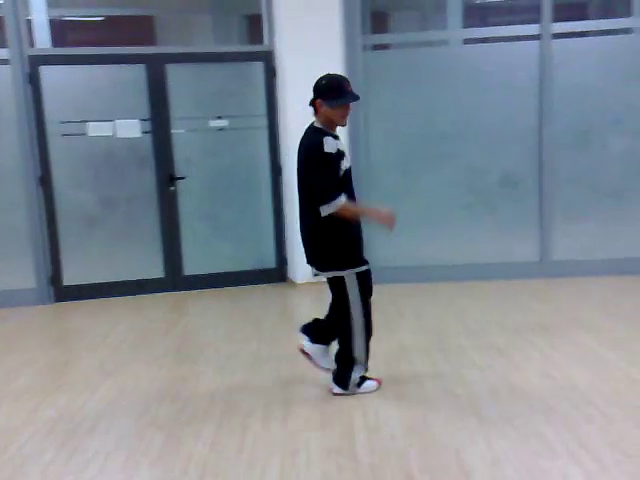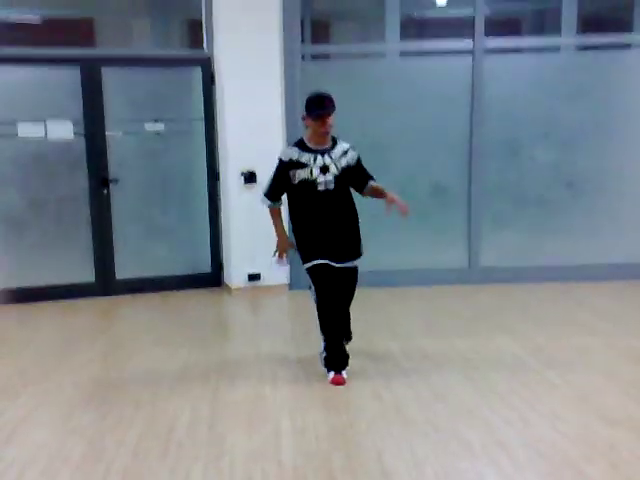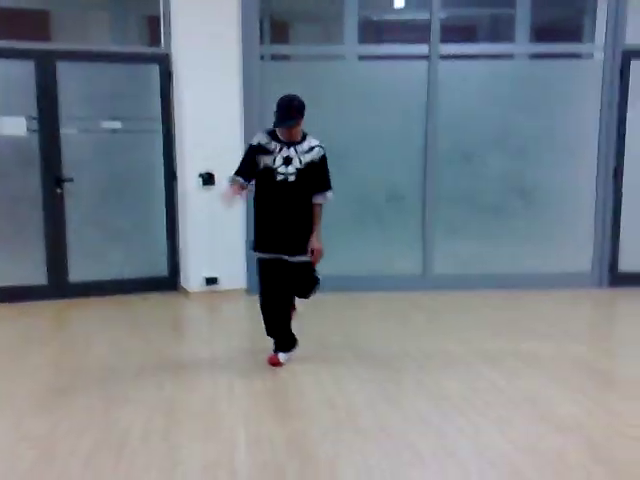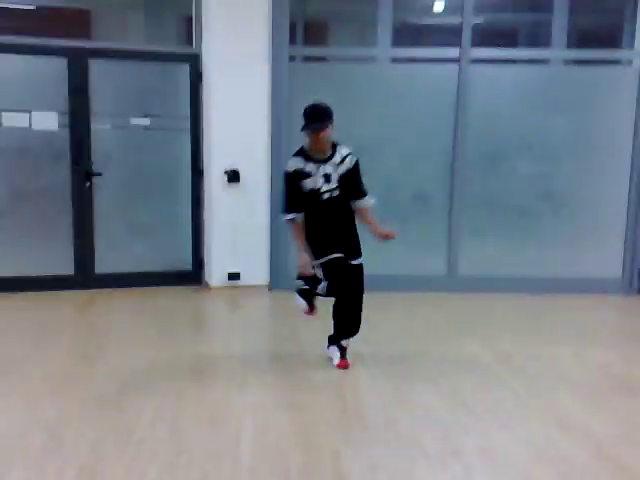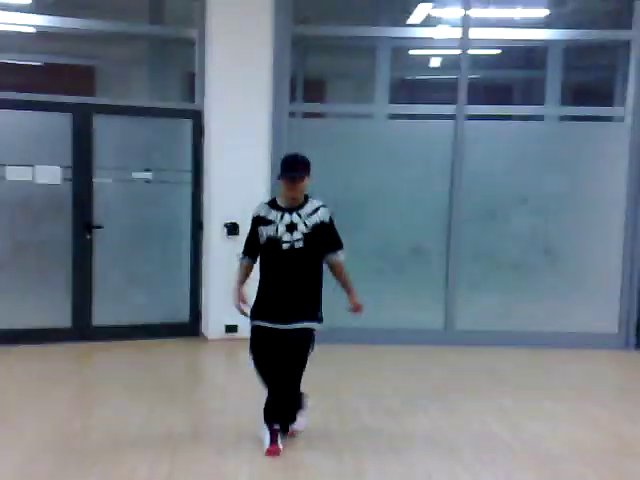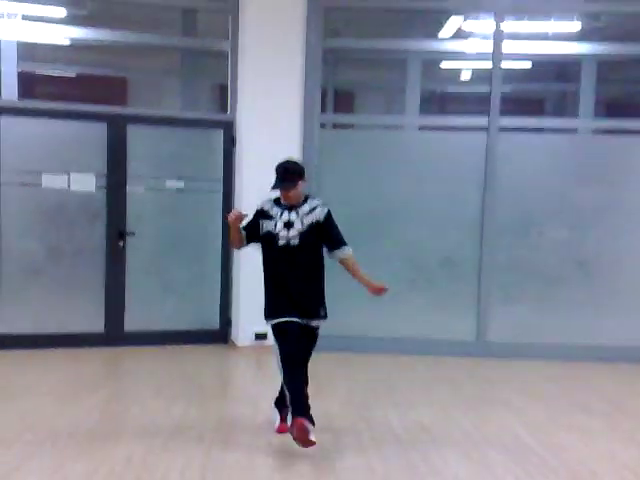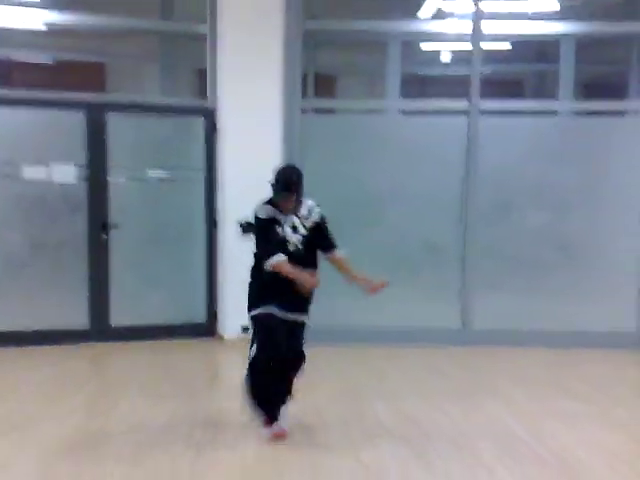
dt=0.7s
person 1, frame 1
left shoulder: (317, 139)
right shoulder: (323, 146)
right elbow: (330, 203)
right wrist: (373, 212)
left hip: (322, 240)
right hip: (332, 241)
left knee: (351, 299)
right knee: (354, 306)
left ankle: (315, 338)
right ankle: (347, 377)
person 1, frame 2
left shoulder: (345, 152)
right shoulder: (291, 155)
left elbow: (365, 183)
right elbow: (272, 198)
left wrist: (388, 196)
right wrist: (281, 235)
left hip: (345, 238)
right hip: (312, 242)
left knee: (343, 296)
right knee: (328, 299)
left ankle: (336, 340)
right ankle: (334, 362)
person 1, frame 3
left shoulder: (315, 150)
right shoulder: (261, 143)
left elbow: (320, 197)
right elbow: (242, 177)
left wrist: (317, 236)
right wrist: (236, 188)
left hip: (300, 236)
right hip: (268, 236)
left knee: (303, 286)
right knee: (271, 294)
left ankle: (289, 300)
right ankle: (283, 344)
person 1, frame 4
left shoulder: (347, 158)
right shoulder: (296, 166)
left elbow: (359, 199)
right elbow: (295, 215)
left wrist: (376, 228)
right wrist: (303, 253)
left hip: (347, 238)
right hip: (321, 241)
left knee: (353, 293)
right knee: (340, 284)
left ankle: (339, 344)
right ankle: (309, 286)
person 1, frame 5
left shoulder: (319, 213)
right shoulder: (264, 213)
left elbow: (333, 257)
right elbow: (249, 256)
left wrist: (350, 292)
right wrist: (238, 287)
left hip: (304, 306)
right hip: (268, 305)
left knee: (291, 368)
right knee: (264, 360)
left ankle: (275, 425)
right ankle: (293, 407)
person 1, frame 6
left shoulder: (319, 212)
right shoulder: (265, 210)
left elbow: (339, 249)
right elbow: (238, 243)
left wrist: (366, 281)
right wrist: (234, 226)
left hip: (310, 301)
right hip: (279, 301)
left knee: (299, 360)
right knee: (291, 359)
left ankle: (286, 411)
right ankle: (301, 418)
person 1, frame 7
left shoulder: (312, 212)
right shoulder: (263, 214)
left elbow: (331, 251)
right elbow: (271, 258)
left wrist: (359, 280)
right wrist: (300, 276)
left hip: (295, 302)
right hip: (265, 298)
left knee: (290, 358)
right knee: (266, 355)
left ankle: (273, 410)
right ankle: (270, 414)
